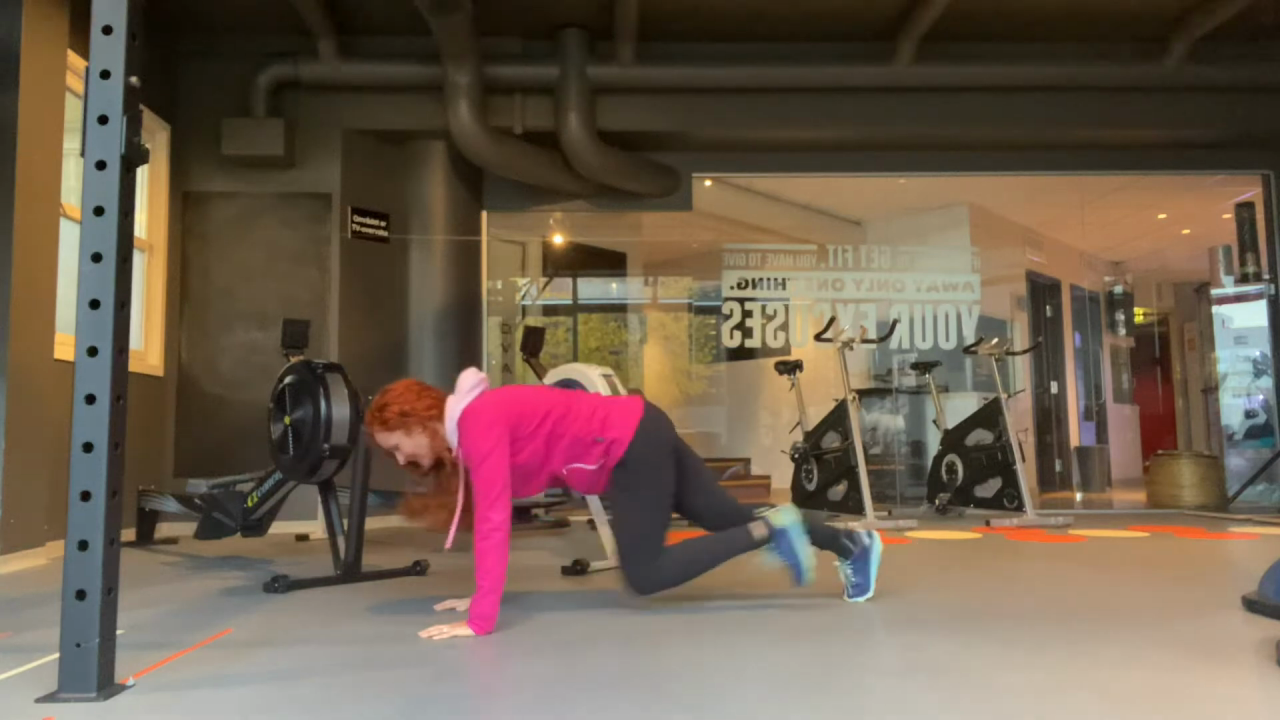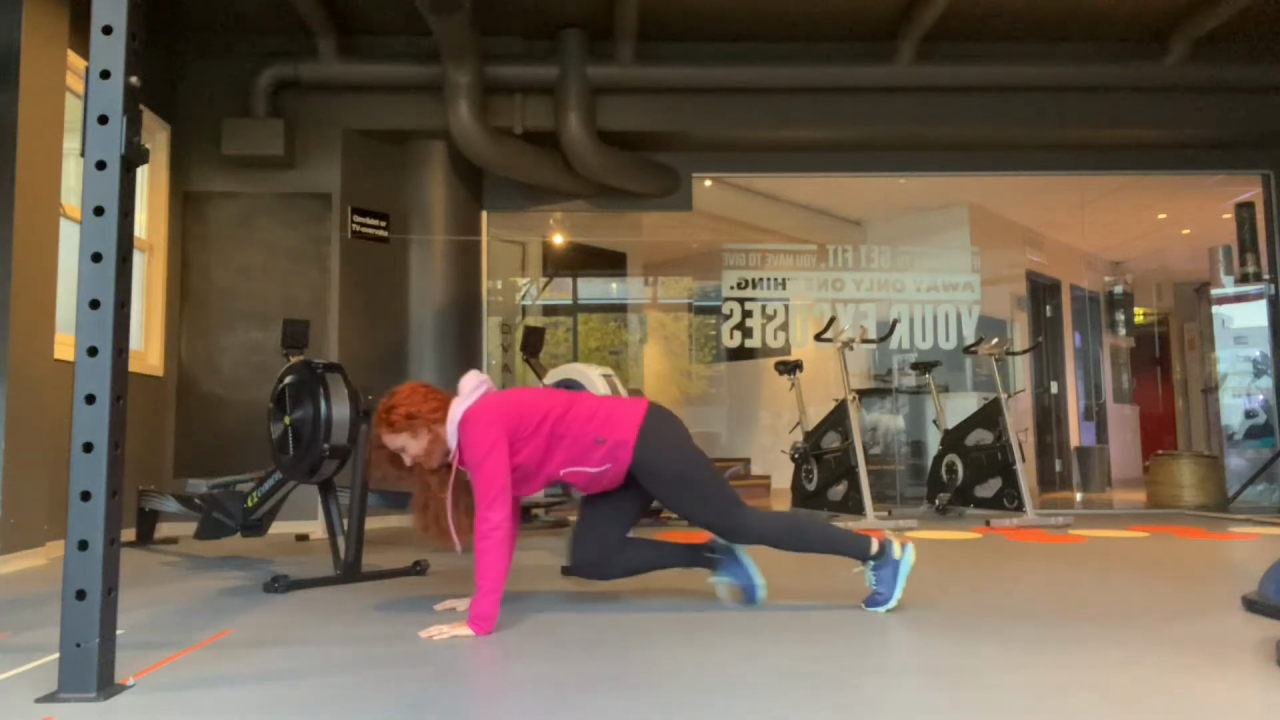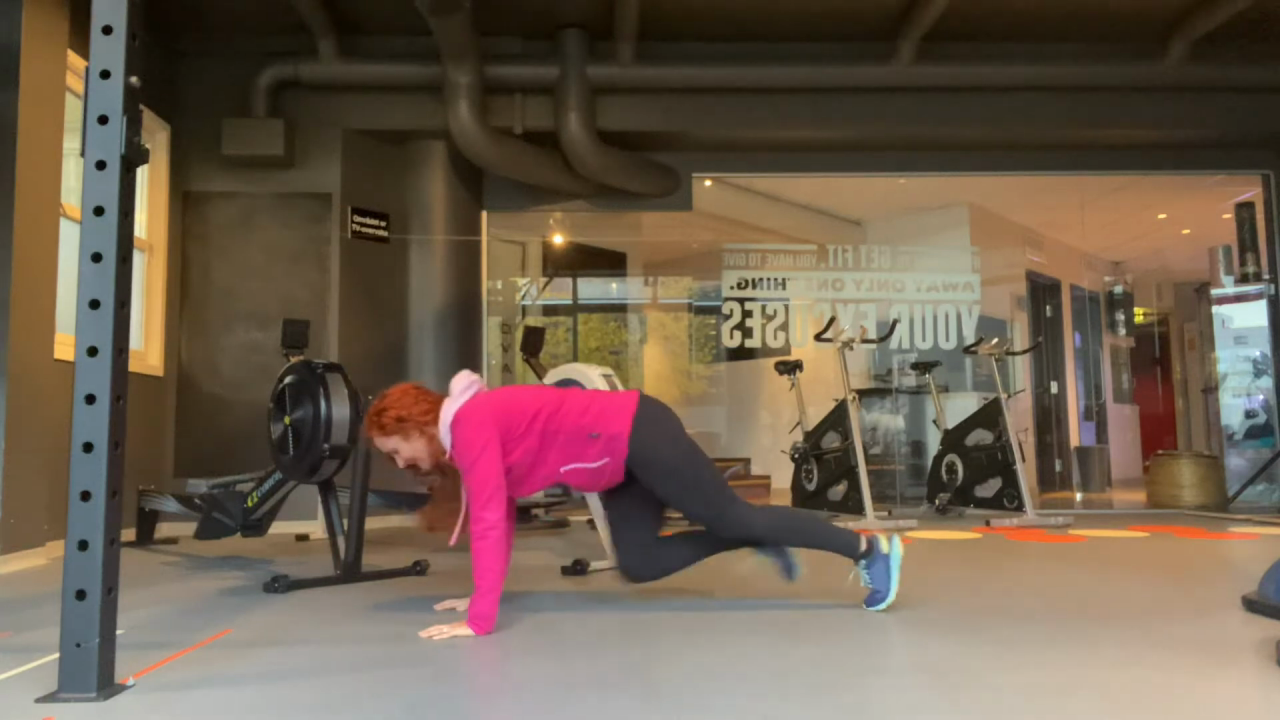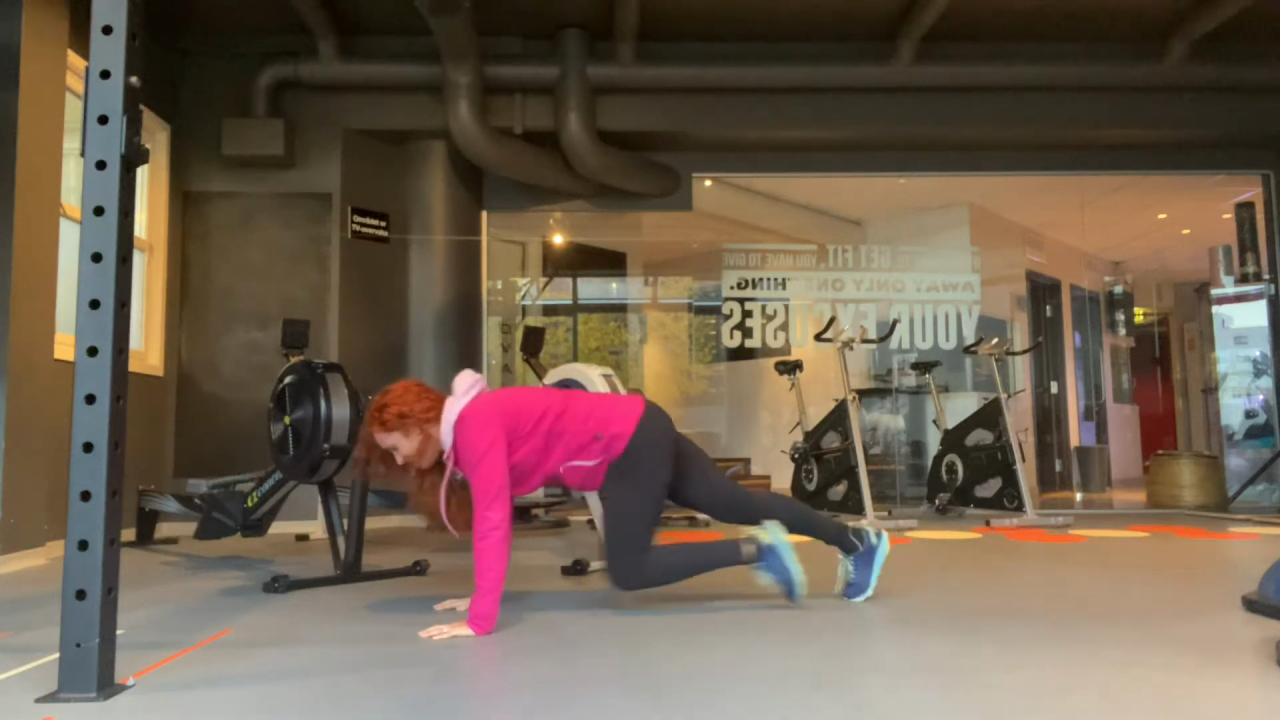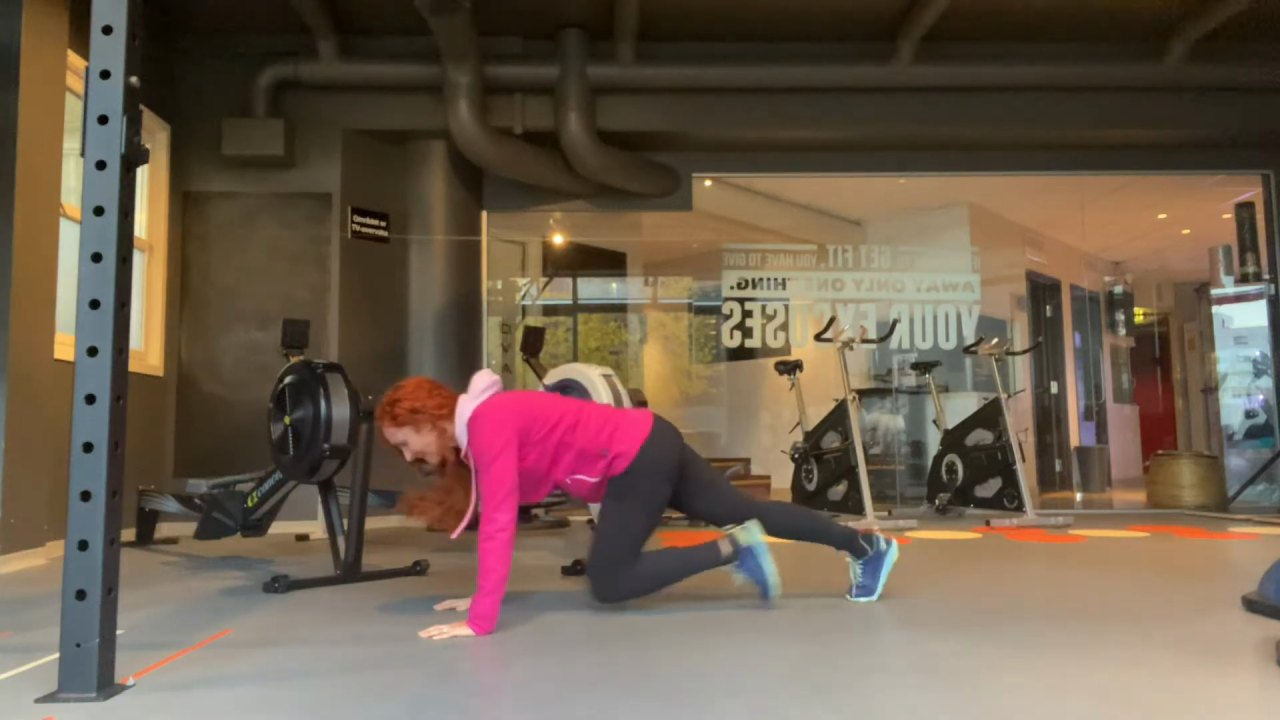
dt=0.2s
person 1, frame 1
left shoulder: (478, 422)
right shoulder: (470, 426)
left elbow: (493, 521)
right elbow: (492, 514)
left wrist: (479, 619)
right wrist: (481, 593)
left hip: (637, 441)
right hip: (634, 440)
left knee: (644, 575)
right knee: (723, 515)
left ankle: (768, 532)
right ankle: (852, 545)
person 1, frame 2
left shoulder: (478, 425)
right shoulder: (480, 428)
left elbow: (493, 521)
right elbow: (503, 514)
left wrist: (480, 618)
right wrist: (483, 594)
left hip: (643, 443)
right hip: (626, 452)
left knee: (739, 523)
right knee: (590, 561)
left ankle: (881, 553)
right ankle: (716, 560)
person 1, frame 3
left shoulder: (470, 426)
right shoulder: (475, 425)
left elbow: (489, 522)
right elbow: (501, 516)
left wrist: (480, 619)
right wrist: (483, 592)
left hip: (638, 436)
right hip: (620, 447)
left knee: (735, 517)
right knee: (638, 565)
left ankle: (872, 548)
right ankle: (757, 541)
person 1, frame 4
left shoulder: (475, 426)
right shoulder: (471, 427)
left elbow: (492, 521)
right elbow: (496, 514)
left wrist: (480, 619)
right wrist: (481, 593)
left hip: (636, 438)
right hip: (628, 437)
left knee: (628, 569)
right knee: (736, 503)
left ankle: (757, 549)
right ankle: (859, 542)
person 1, frame 5
left shoulder: (488, 425)
right shoulder: (477, 428)
left elbow: (498, 523)
right elbow: (502, 515)
left wrist: (481, 619)
right wrist: (483, 595)
left hip: (640, 454)
right hip: (644, 448)
left knee: (608, 581)
right knee: (746, 511)
left ankle: (733, 549)
right ankle: (868, 547)
